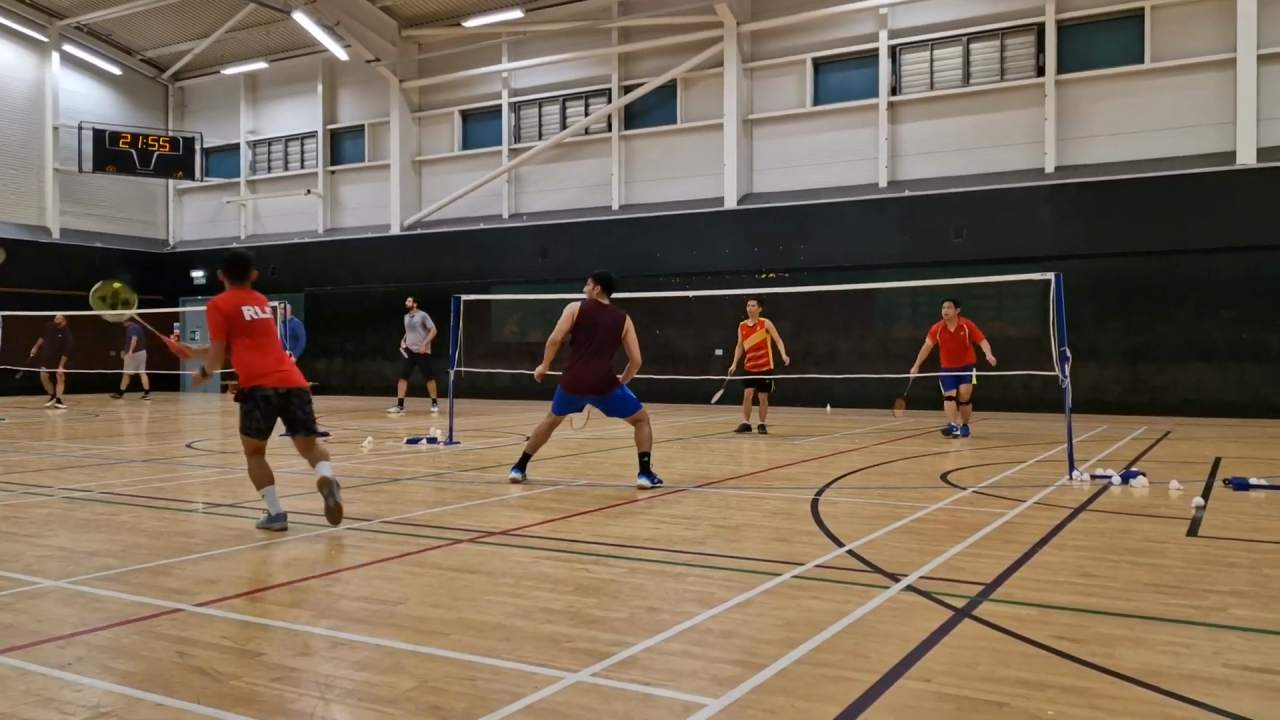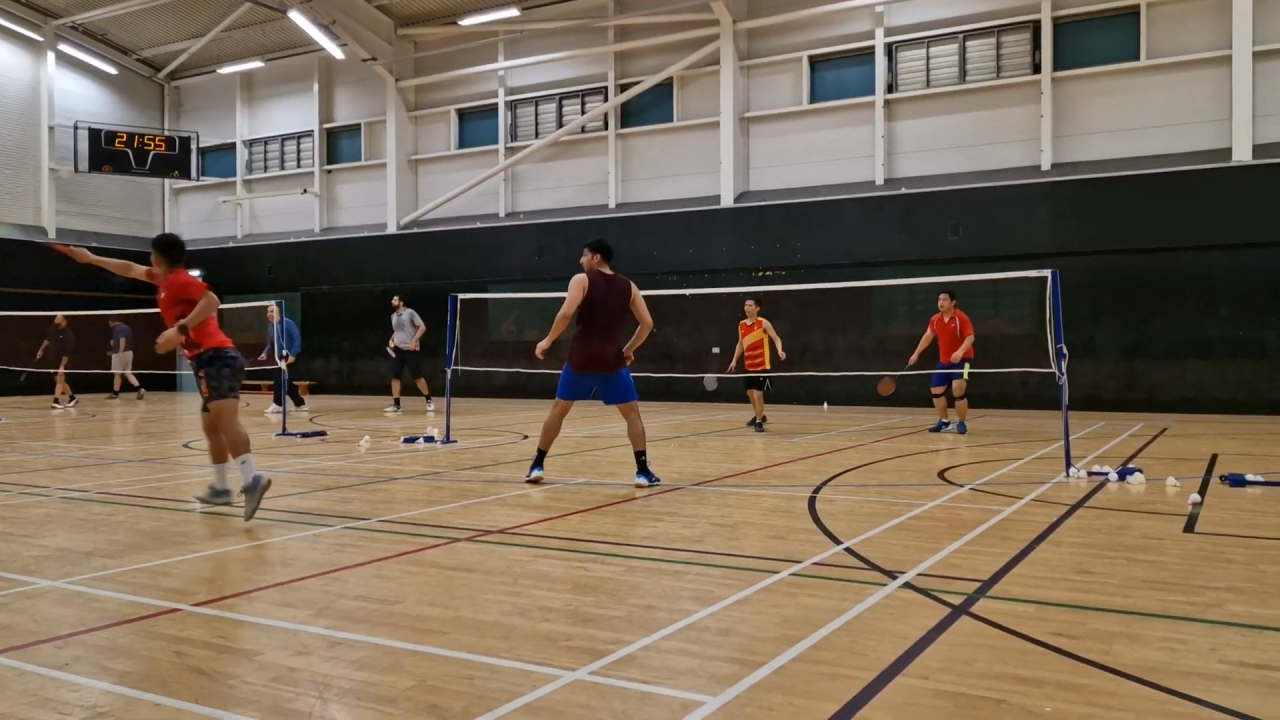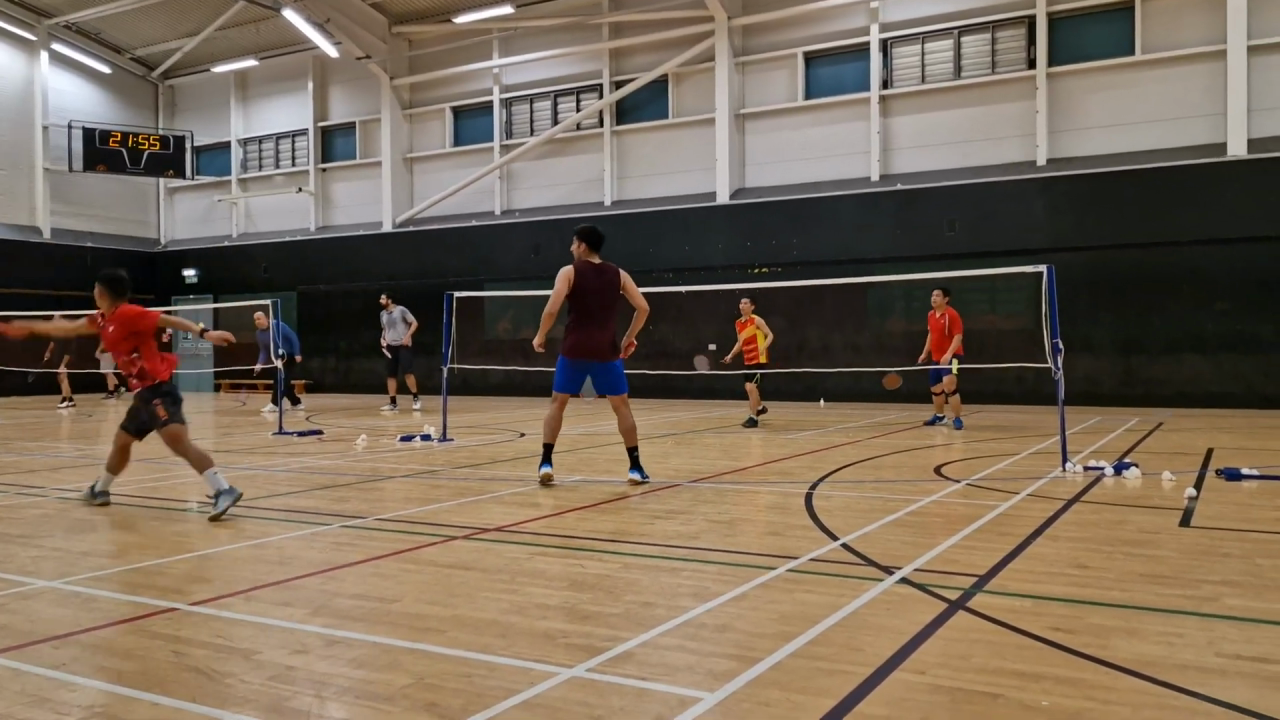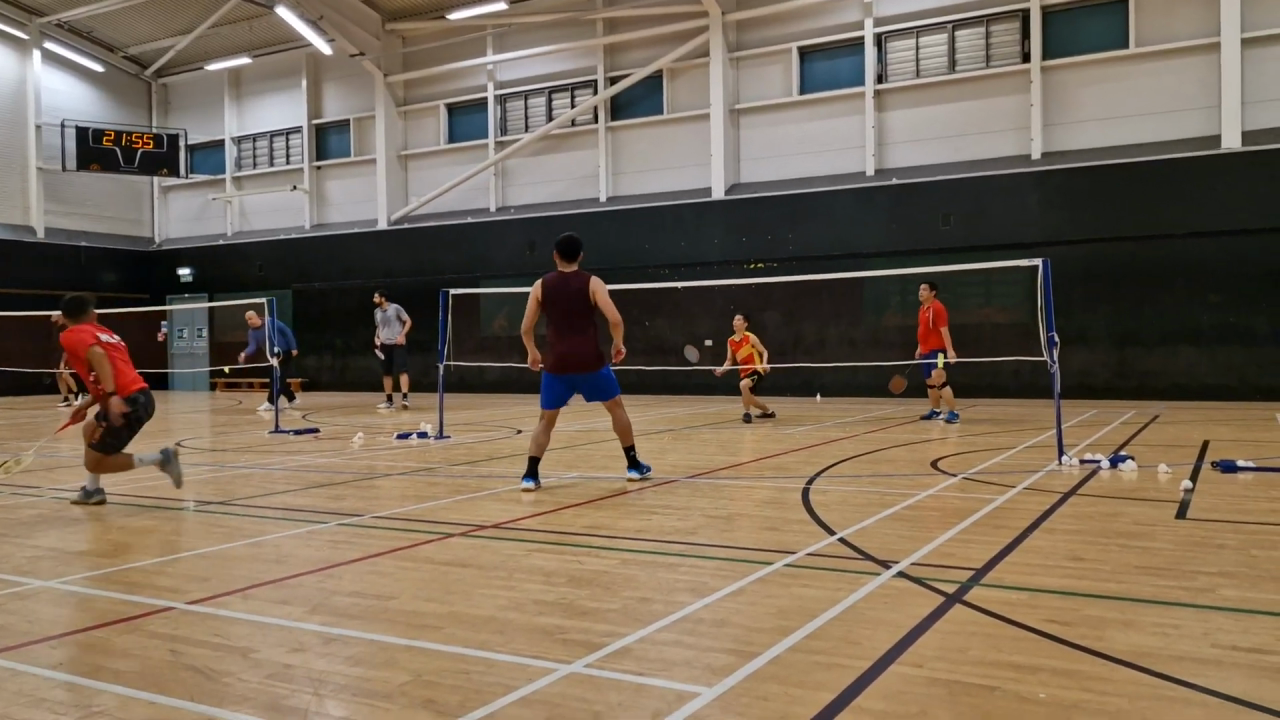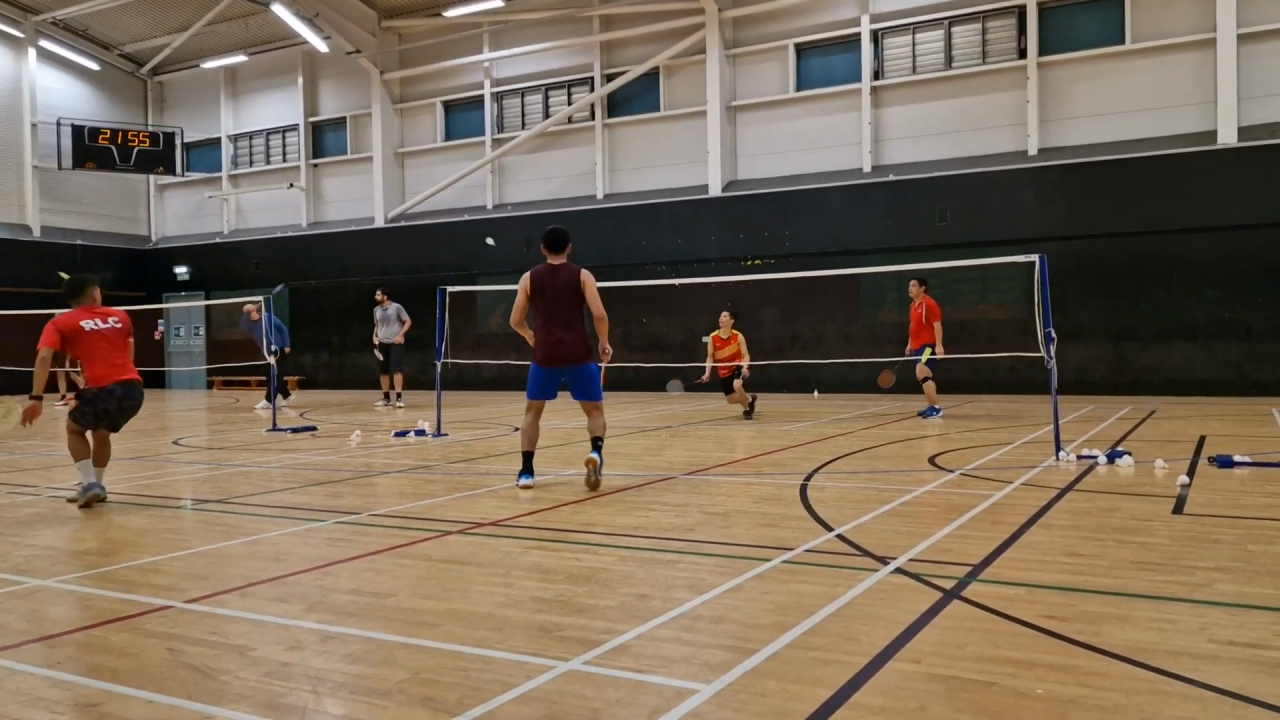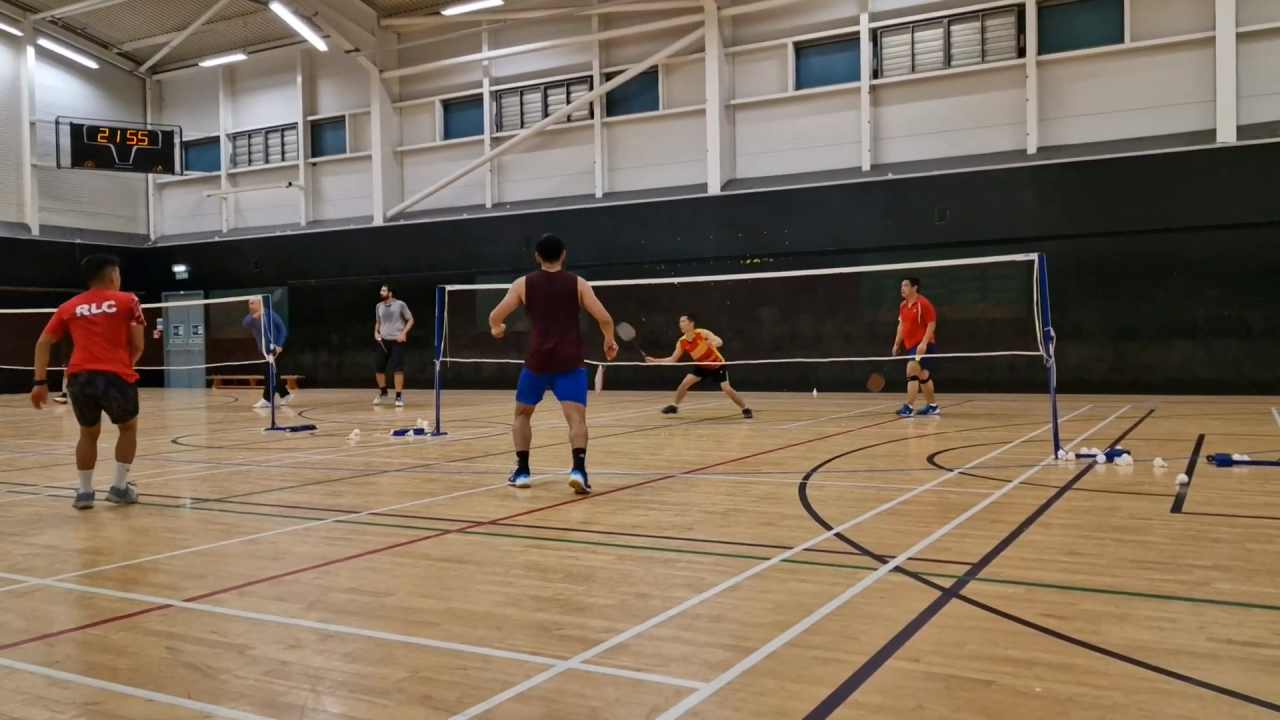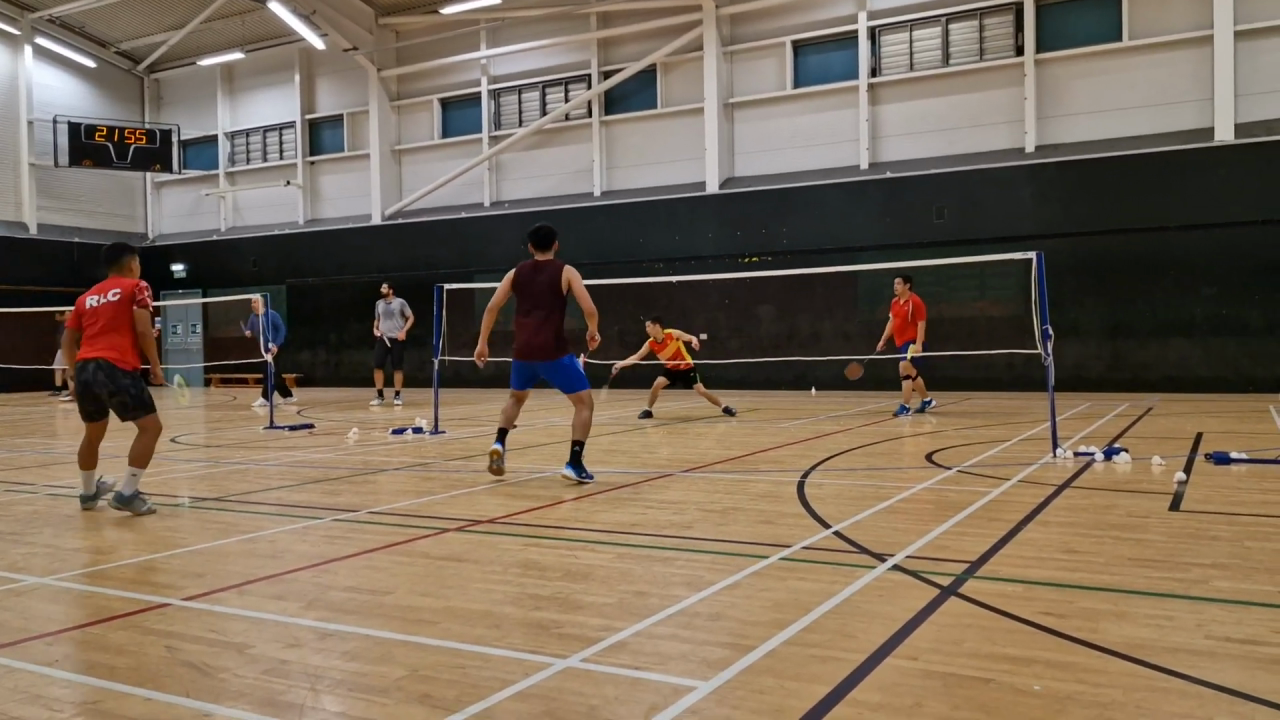
dt=0.2s
person 1, frame 1
left shoulder: (219, 305)
right shoulder: (261, 302)
left elbow: (219, 350)
left wrist: (205, 372)
right wrist: (197, 351)
left hip: (258, 387)
right hip: (294, 383)
left knee: (255, 452)
right knee: (311, 447)
left ankle: (275, 513)
right ankle: (327, 478)
person 1, frame 2
left shoulder: (178, 280)
right shoulder: (169, 279)
left elbow: (211, 302)
right elbow: (131, 269)
left wrist: (180, 329)
right wrist: (91, 258)
left hip: (211, 356)
right hip: (223, 357)
left knee: (227, 421)
right knee: (211, 426)
left ankle: (253, 480)
right ankle: (220, 489)
person 1, frame 3
left shoulder: (127, 313)
right shoulder: (104, 320)
left elbow: (169, 320)
right elbow: (69, 328)
left wrist: (205, 333)
right wrist: (32, 327)
left hip: (157, 389)
right hip: (146, 393)
left knee: (178, 442)
right knee: (121, 442)
left ankle: (224, 491)
right ankle: (100, 490)
person 1, frame 4
left shoulder: (71, 335)
right shoulder: (107, 333)
left elbow: (99, 356)
left wrist: (111, 396)
right wrist: (86, 404)
left hip: (128, 403)
right hip: (139, 397)
left knee: (95, 461)
right knee: (91, 431)
left ankle: (161, 458)
right ankle: (92, 489)
person 1, frame 5
left shoulder: (59, 323)
right shoulder: (120, 316)
left elbow: (44, 358)
left wrist: (35, 398)
left hip: (103, 391)
right hip: (133, 389)
left knee: (74, 429)
right knee: (100, 432)
left ankle: (90, 485)
right ankle: (96, 485)
person 1, frame 6
left shoulder: (69, 307)
right shoulder: (128, 300)
left elbow: (43, 344)
right elbow: (138, 344)
left wrist: (40, 382)
right wrist: (127, 366)
left hip: (80, 377)
right hip: (117, 378)
left knee: (89, 434)
right knee: (128, 428)
left ankle: (85, 492)
right ankle: (120, 487)
person 1, frame 7
left shoulder: (87, 297)
right shoulder: (137, 287)
left elbow: (68, 339)
right elbow: (144, 332)
left wrist: (75, 374)
right wrist: (155, 367)
left hip: (83, 369)
right hip: (115, 369)
left knee: (93, 433)
right knee: (151, 427)
left ankle: (89, 493)
right ankle: (127, 494)
person 2, frame 1
left shoulder: (576, 308)
right shoulder: (623, 318)
left elbow: (555, 339)
right elbow: (636, 360)
left wrist: (544, 365)
right wrist: (622, 381)
left hip: (572, 382)
right hip: (604, 384)
left knee: (551, 421)
right knee: (641, 419)
left ankle: (519, 468)
right ankle: (645, 473)
person 2, frame 2
left shoulder: (582, 280)
right shoulder: (628, 286)
left elbow: (566, 313)
right elbow: (647, 323)
left wrist: (547, 341)
right wrist: (629, 349)
left hip: (579, 361)
right hip: (611, 362)
left knee: (558, 410)
right knee: (632, 415)
left ankle: (537, 465)
right ankle: (642, 472)
person 2, frame 3
left shoulder: (569, 272)
right shoulder: (618, 274)
left elbow: (552, 309)
right elbow: (643, 308)
left wrist: (540, 336)
right wrist: (630, 337)
left hip: (574, 351)
right hip: (607, 352)
left knee: (557, 405)
right knee: (622, 407)
left ankle: (546, 462)
right ankle: (635, 467)
person 2, frame 4
left shoulder: (541, 285)
right shoulder: (592, 283)
left elbow: (526, 329)
right elbow: (615, 319)
left wrist: (532, 353)
right wrist: (618, 344)
left hip: (556, 364)
right hip: (590, 361)
left knee: (546, 420)
right knee: (616, 408)
left ankle: (530, 475)
right ankle: (634, 465)
person 2, frame 5
left shoulder: (529, 278)
right shoulder: (582, 275)
left elbow: (515, 320)
right elbow: (599, 315)
left wrist: (531, 337)
right wrist: (603, 343)
left hip: (546, 356)
right hip: (579, 355)
left knee: (533, 412)
right knee: (595, 412)
left ankle: (526, 470)
right ankle: (596, 453)
person 2, frame 6
left shoulder: (523, 283)
right shoulder: (578, 283)
left elbow: (495, 317)
right elbow: (604, 318)
left wrist: (497, 328)
right wrist: (609, 340)
left hip: (537, 362)
right hip: (570, 363)
left knee: (522, 414)
right knee: (575, 418)
left ankle: (522, 470)
right ankle: (579, 469)
person 2, frame 7
left shoulder: (516, 272)
right shoulder: (566, 272)
left elbow: (492, 308)
right elbow: (589, 309)
left wrist: (482, 343)
right wrist: (593, 331)
left hip: (523, 350)
right hip: (554, 351)
left knee: (516, 398)
right knee: (584, 403)
left ankle: (499, 445)
right ankle: (575, 463)
